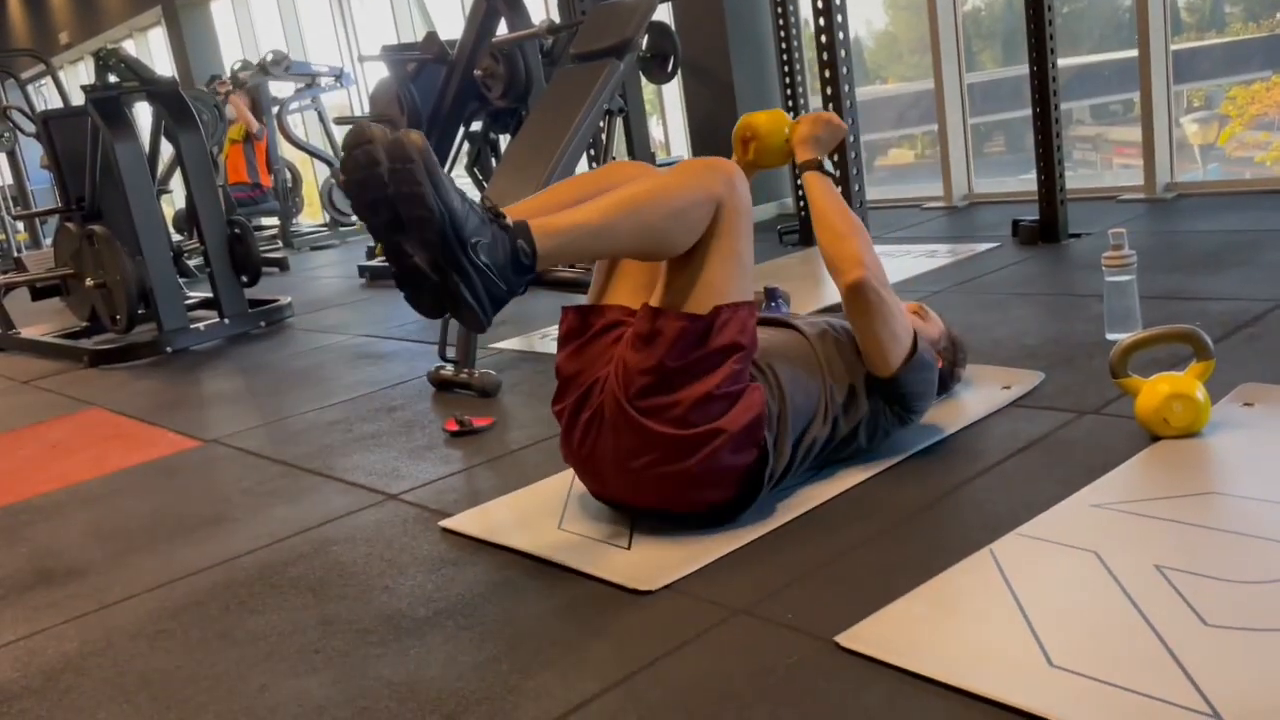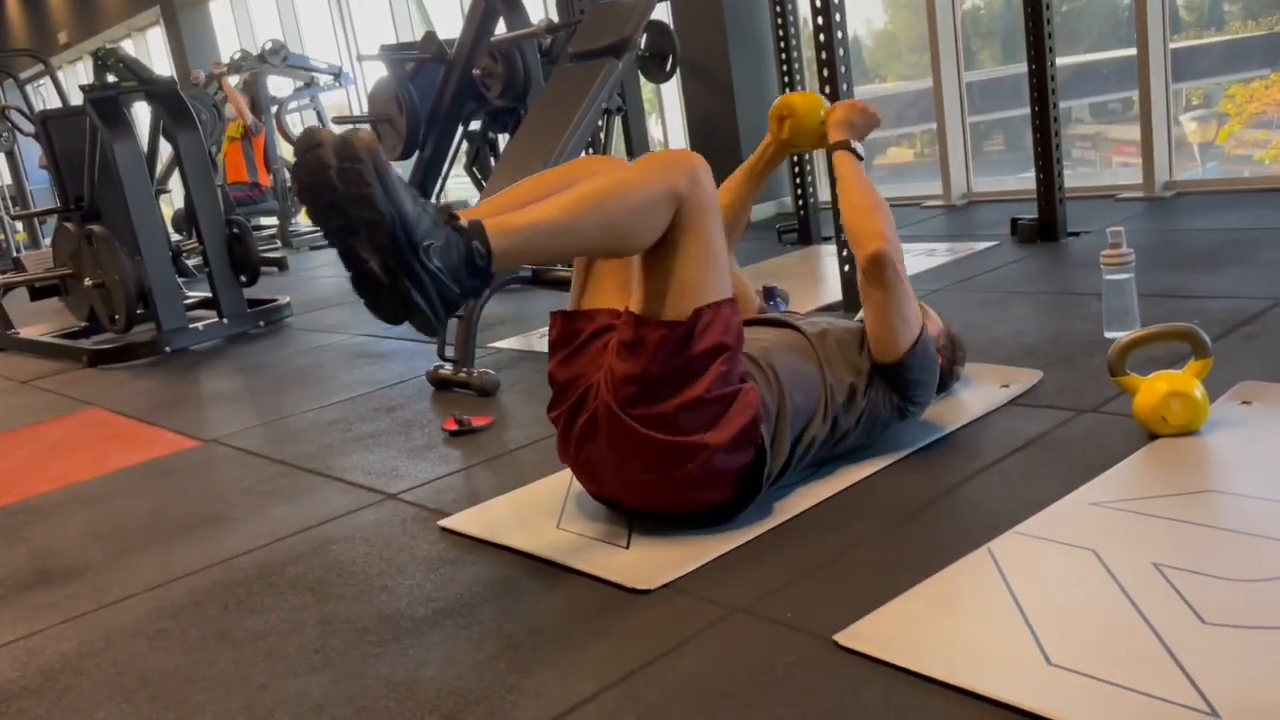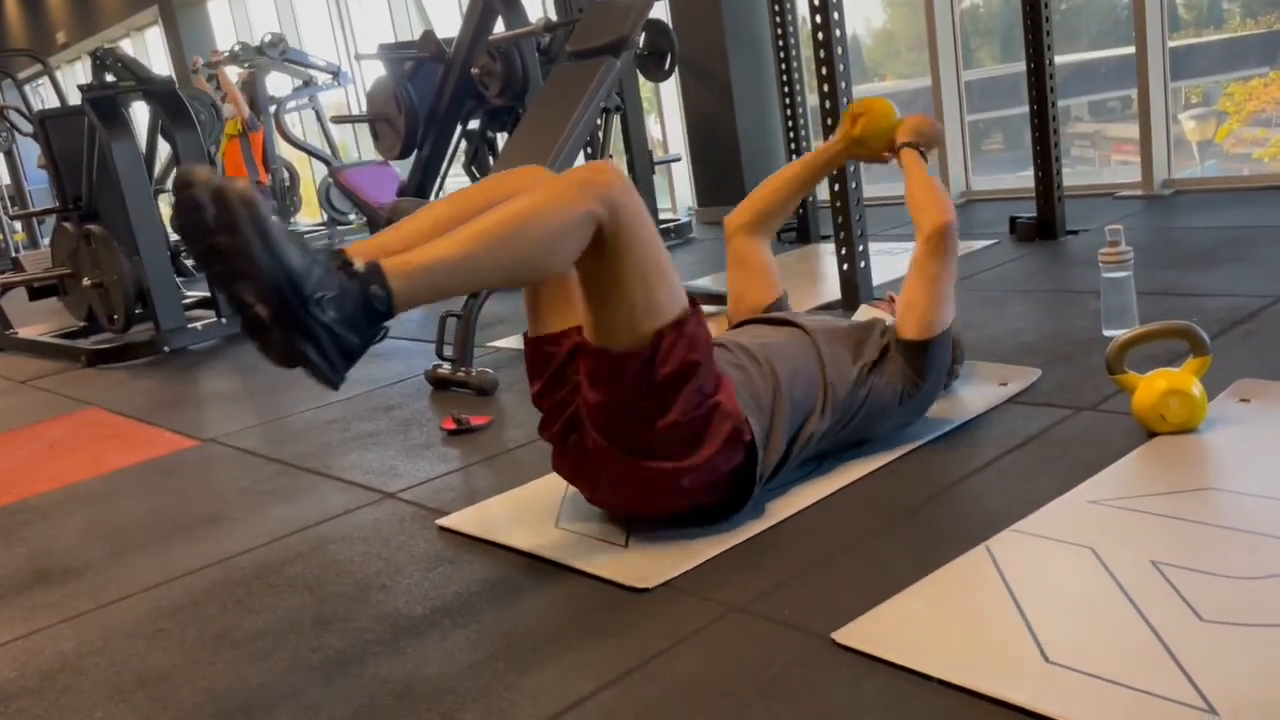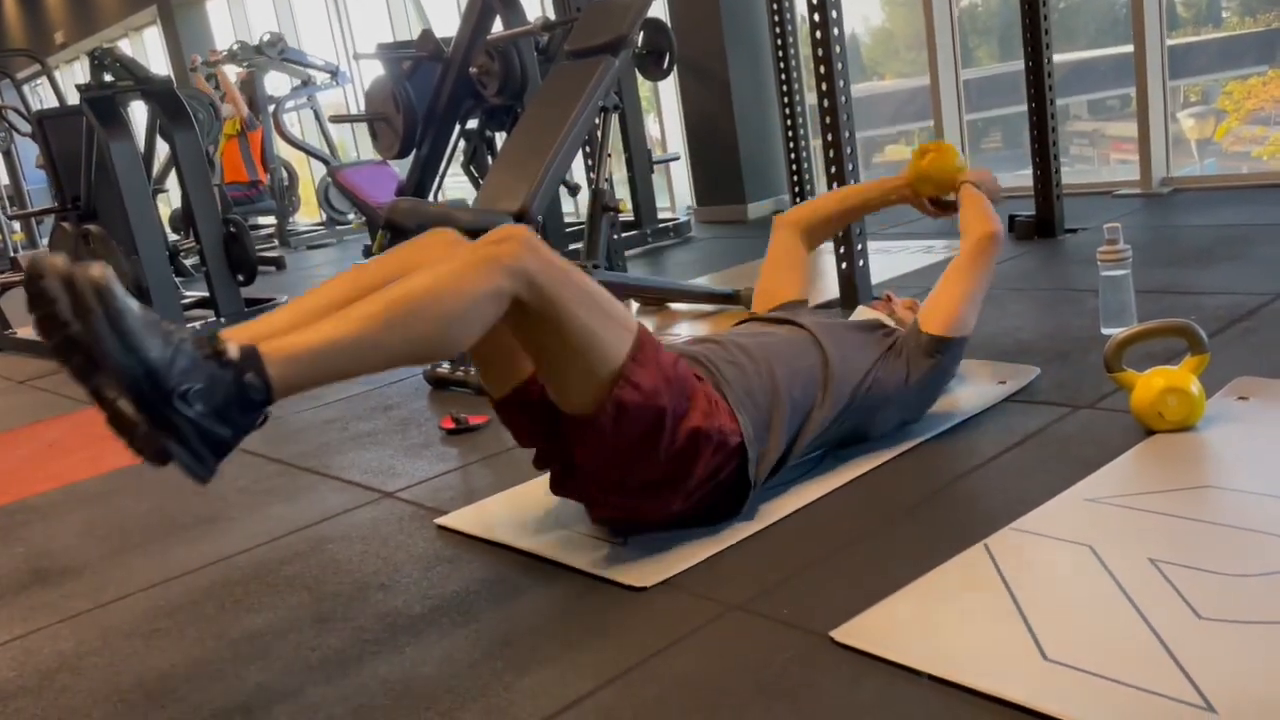
dt=0.2s
person 1, frame 1
left shoulder: (903, 382)
right shoulder: (792, 336)
left elbow: (861, 280)
right elbow: (712, 258)
left wrist: (809, 162)
right wrist: (750, 164)
left hip: (690, 443)
right hip: (604, 421)
left knee: (712, 184)
right knee: (638, 180)
left ankle: (499, 256)
right ankle: (469, 249)
person 1, frame 2
left shoulder: (902, 380)
right shoulder: (787, 335)
left elbow: (879, 257)
right elbow: (713, 244)
left wrist: (840, 145)
right wrist: (773, 149)
left hip: (689, 446)
right hip: (602, 424)
left knee: (678, 175)
right knee: (605, 172)
left ankle: (455, 261)
right ankle: (443, 249)
person 1, frame 3
left shoulder: (900, 378)
right shoulder: (792, 331)
left elbow: (939, 236)
right elbow: (745, 226)
left wrist: (907, 153)
right wrist: (837, 149)
left hip: (682, 452)
right hip: (594, 426)
left knee: (599, 187)
right knee: (532, 185)
left ankle: (353, 305)
right ankle: (338, 285)
person 1, frame 4
left shoulder: (902, 370)
right shoulder: (798, 327)
left elbow: (983, 248)
right elbow: (794, 227)
left wrist: (971, 194)
right wrist: (900, 187)
left hip: (688, 454)
right hip: (604, 435)
left knee: (509, 254)
right knee: (444, 248)
left ankle: (230, 389)
right ankle: (206, 366)
